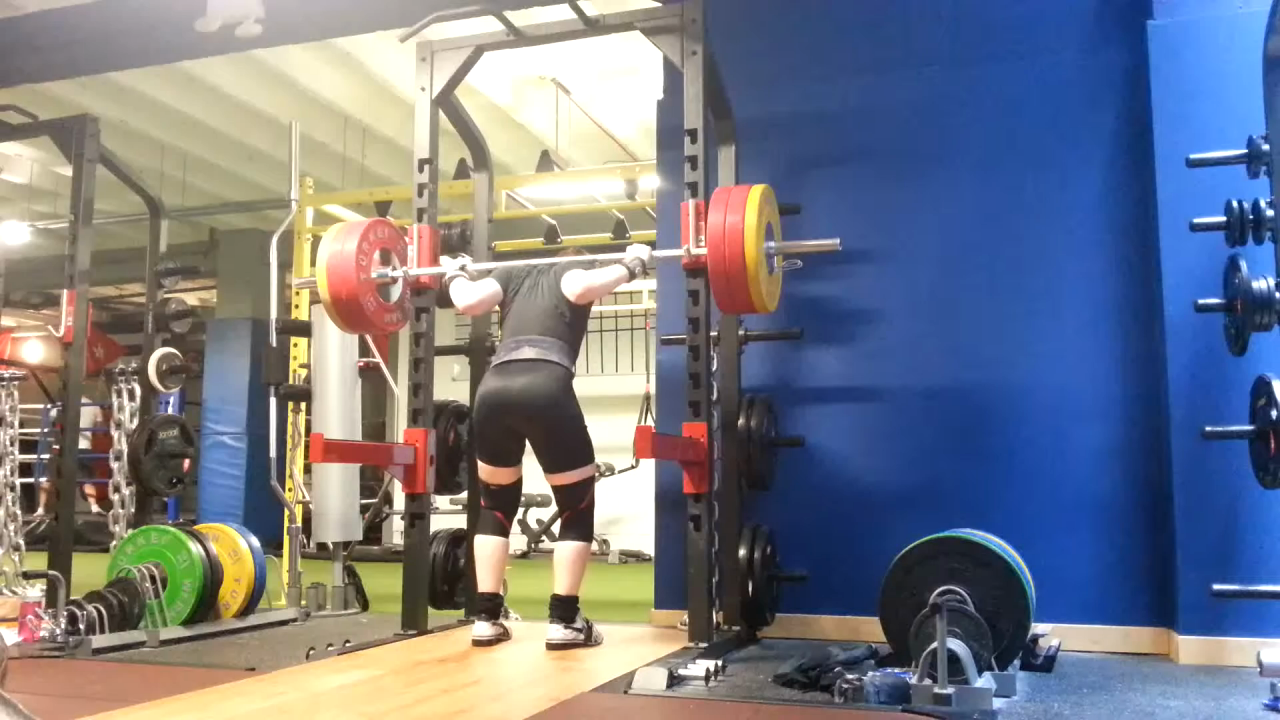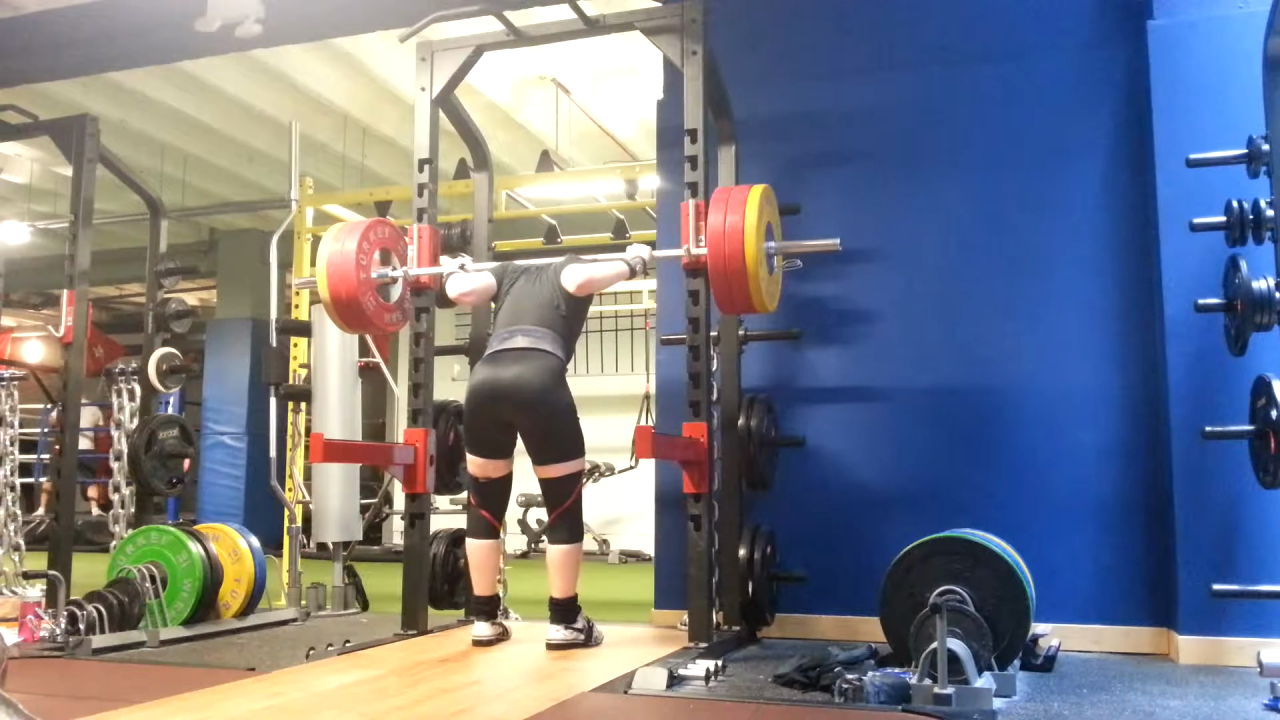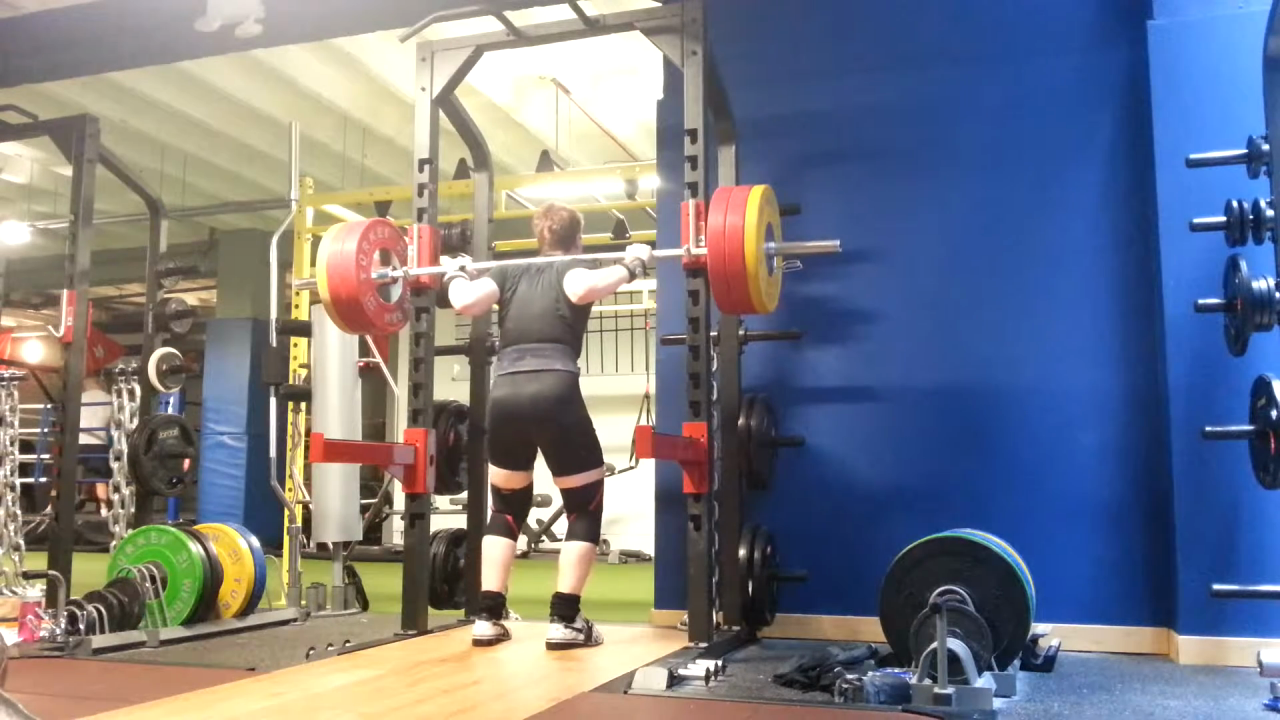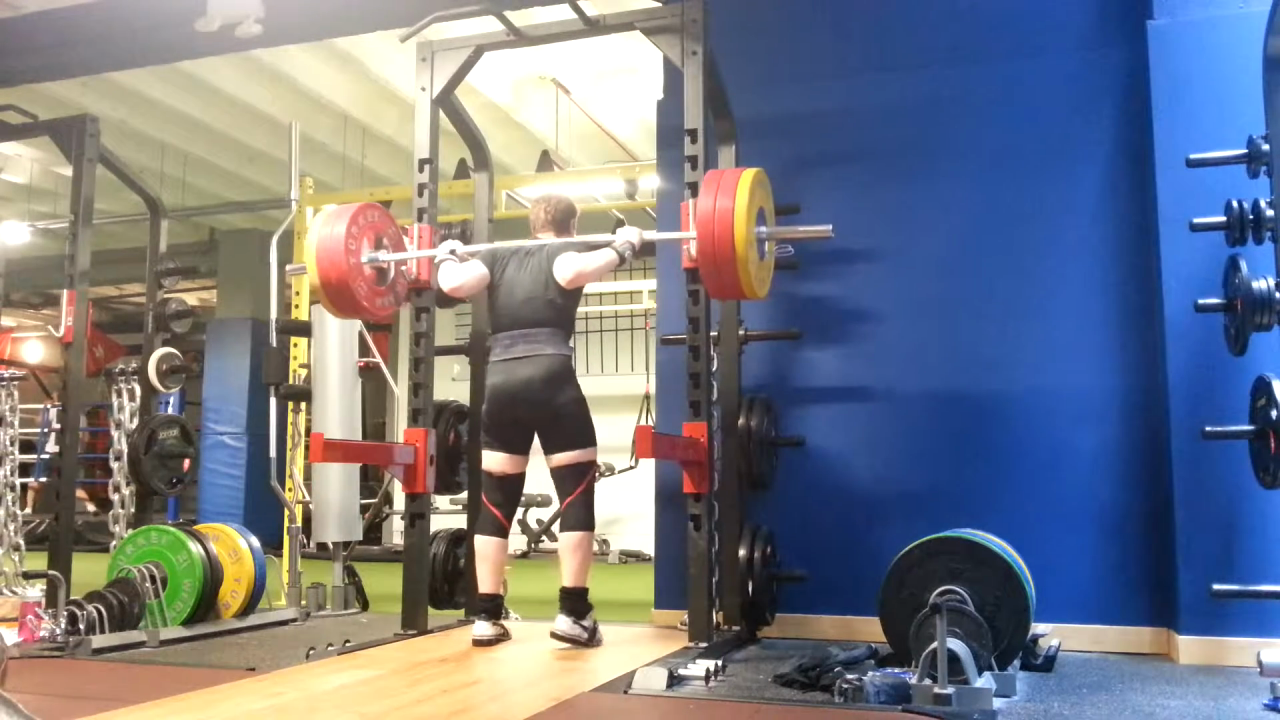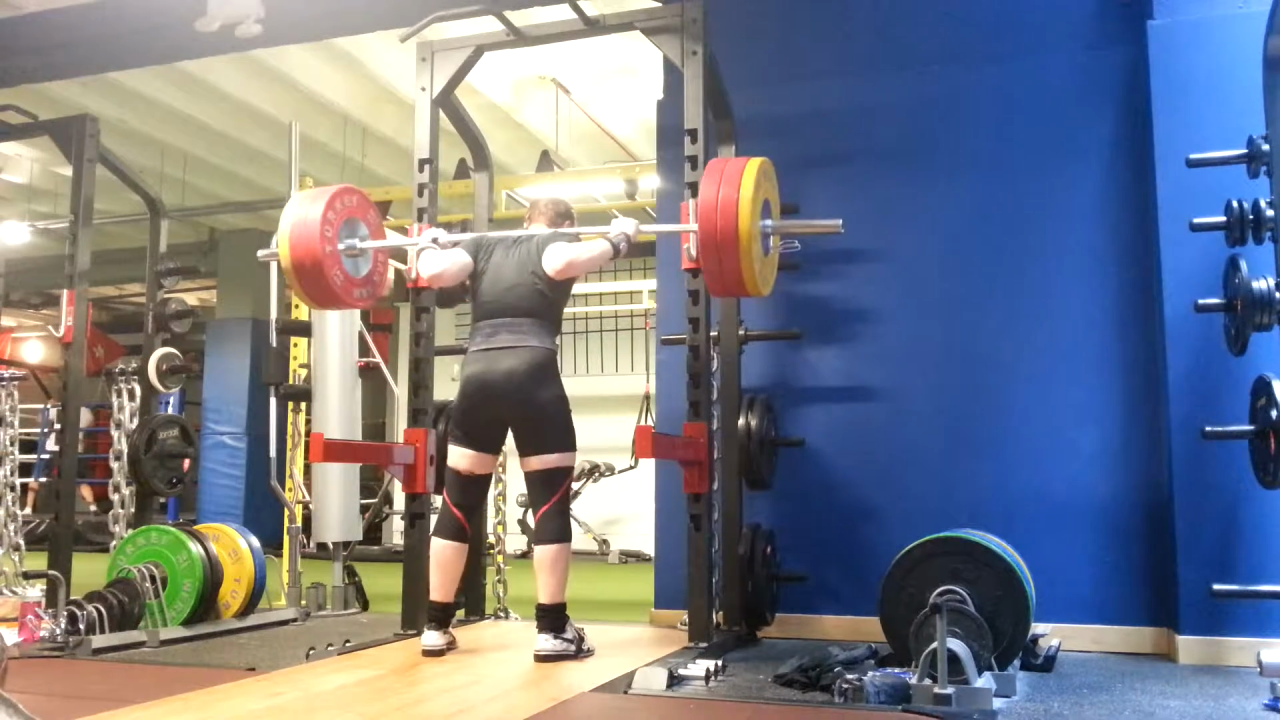
dt=1s
person 1, frame 1
left shoulder: (514, 273)
right shoulder: (581, 268)
left elbow: (470, 302)
right elbow: (580, 289)
left wrist: (455, 274)
right wrist: (631, 265)
left hip: (493, 391)
right hip: (546, 389)
left knee: (495, 507)
right knee: (577, 509)
left ankle: (486, 618)
right ankle: (564, 621)
person 1, frame 2
left shoulder: (510, 271)
right shoulder: (573, 266)
left elbow: (462, 292)
right elbow: (581, 281)
left wrist: (452, 272)
right wrist: (632, 263)
left hip: (485, 380)
right hip: (539, 379)
left knee: (484, 504)
right knee: (564, 506)
left ankle: (484, 619)
right ankle: (565, 621)
person 1, frame 3
left shoulder: (508, 272)
right shoulder: (580, 266)
left elbow: (466, 303)
right elbow: (581, 291)
left wrist: (454, 275)
right wrist: (632, 265)
left hip: (504, 396)
right hip: (554, 394)
left knee: (506, 511)
right knee: (585, 510)
left ankle: (487, 617)
right ankle: (565, 620)
person 1, frame 4
left shoulder: (498, 256)
right shoulder: (571, 250)
left elbow: (455, 285)
right elbow: (572, 273)
left wrist: (447, 257)
right wrist: (623, 247)
left hip: (500, 381)
right hip: (550, 378)
left knee: (495, 503)
right knee: (576, 496)
left ankle: (487, 617)
right ankle: (574, 613)
person 1, frame 5
left shoulder: (483, 245)
right shoulder: (563, 241)
left elbow: (434, 273)
right elbow: (562, 263)
left wrist: (428, 247)
right wrist: (618, 239)
left hip: (477, 374)
right hip: (531, 372)
left knee: (457, 504)
right knee: (550, 504)
left ankle: (436, 627)
right ankle: (552, 630)
